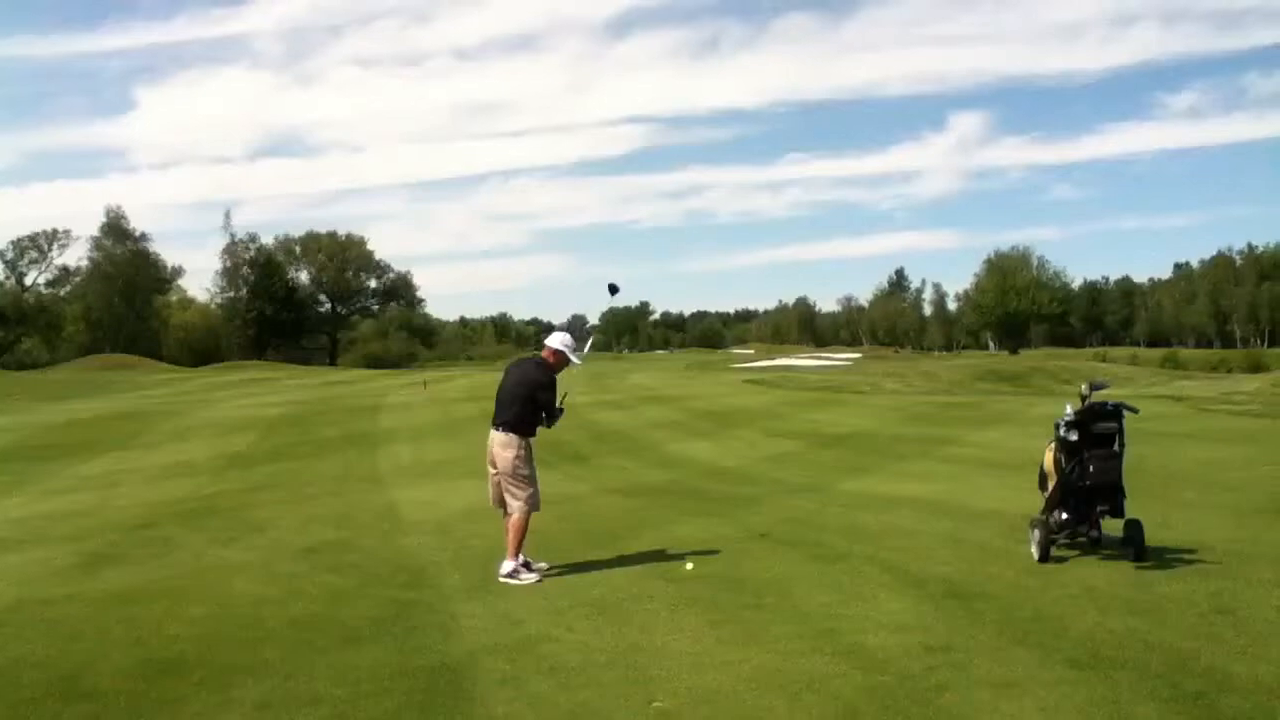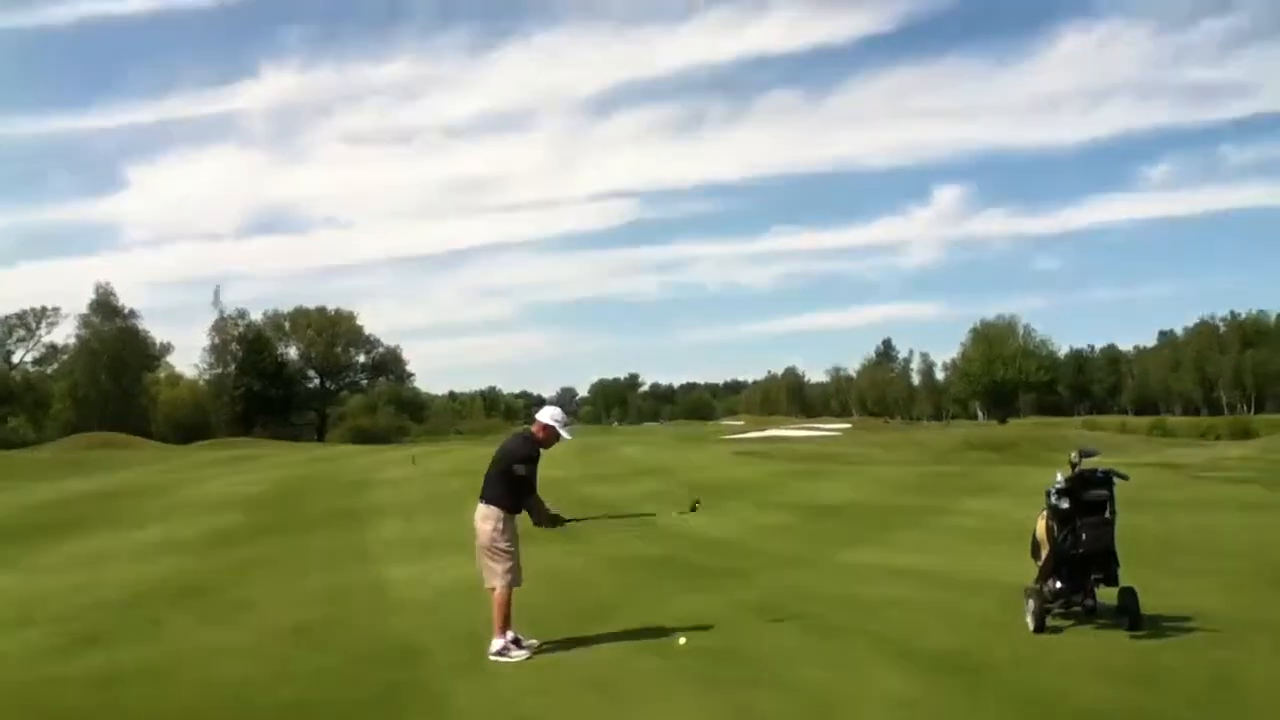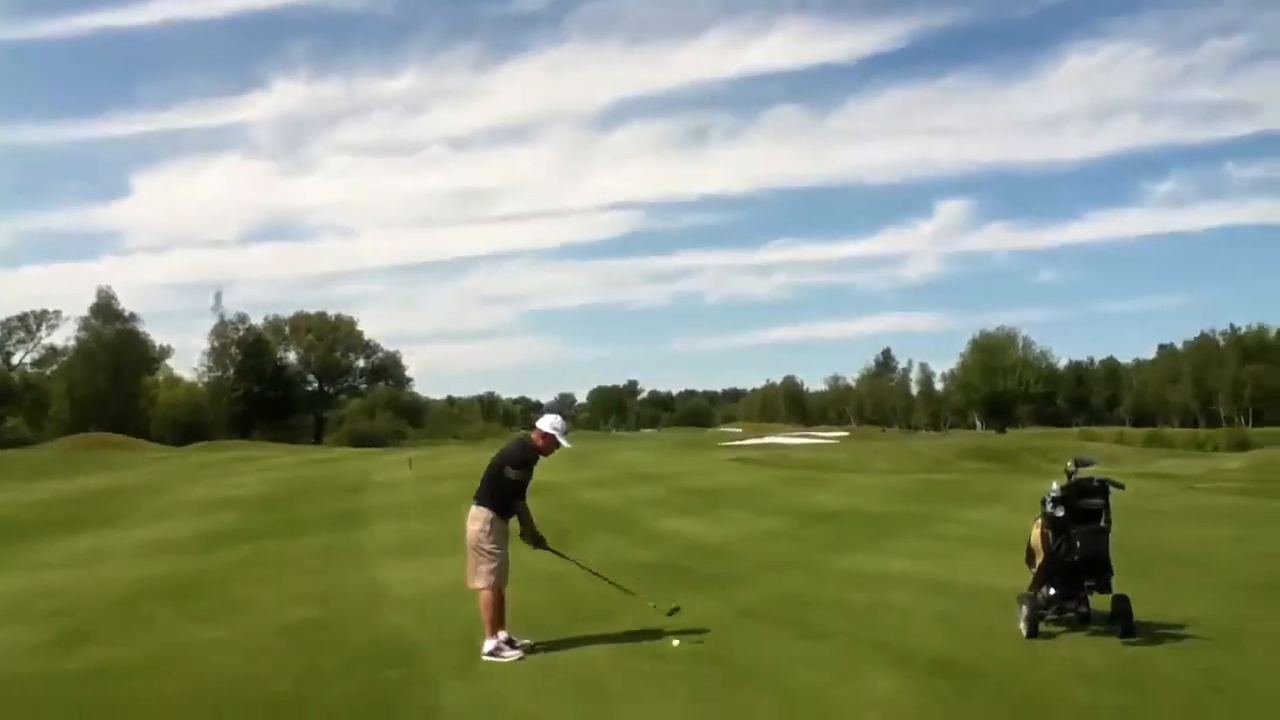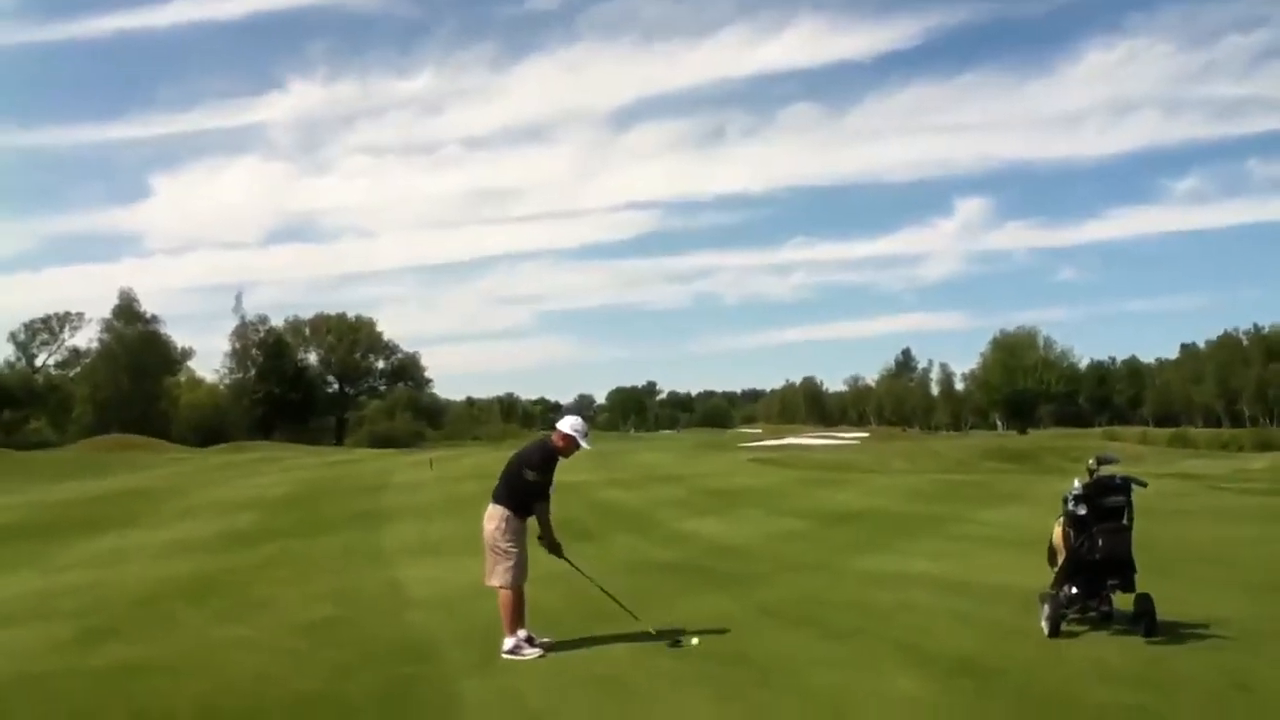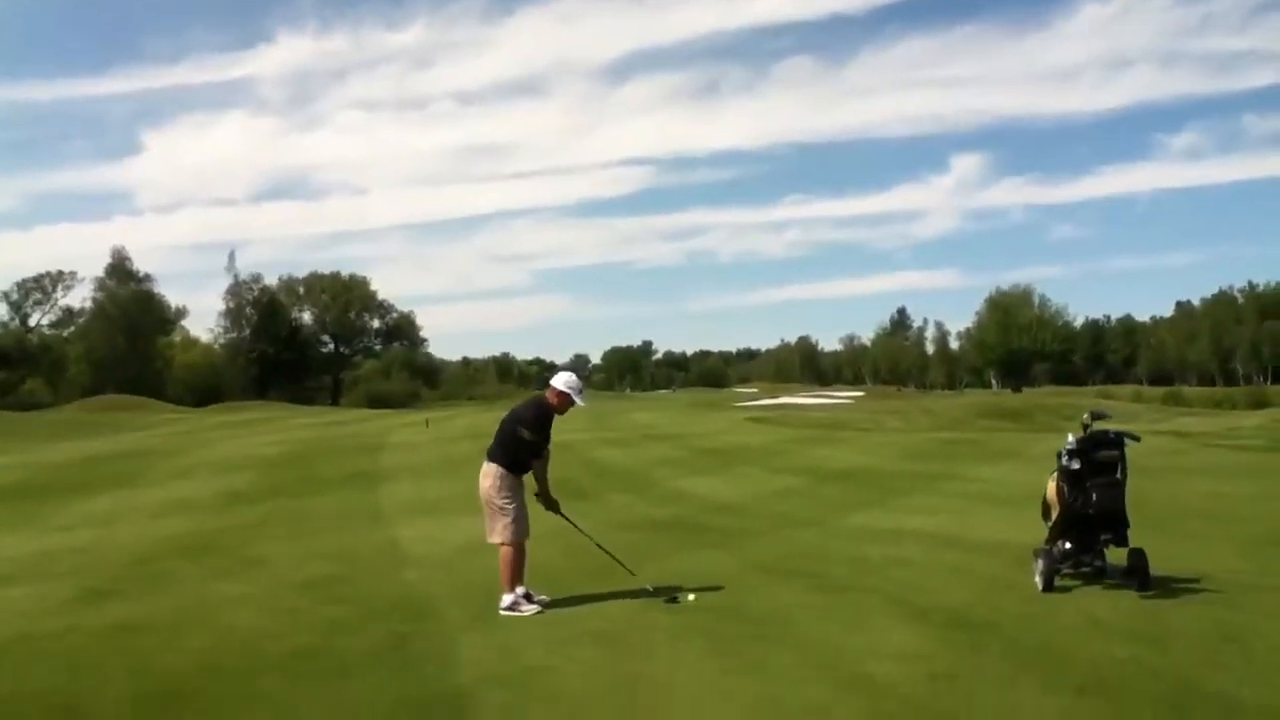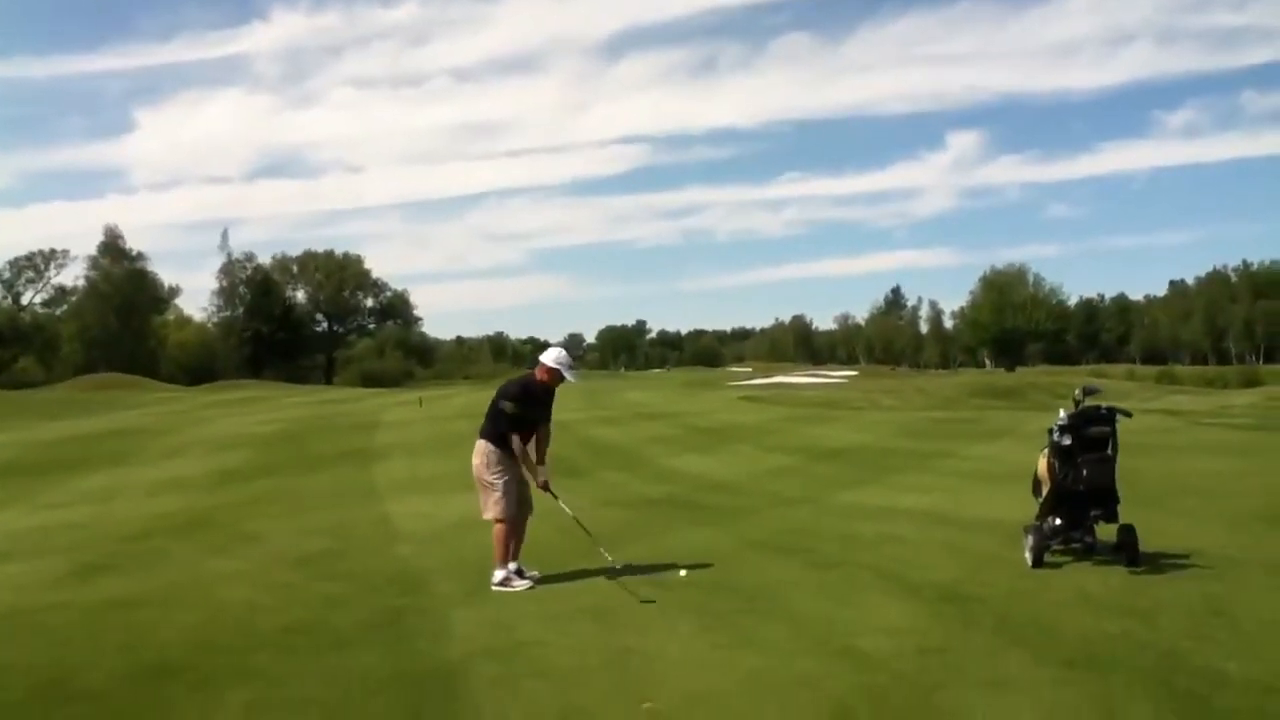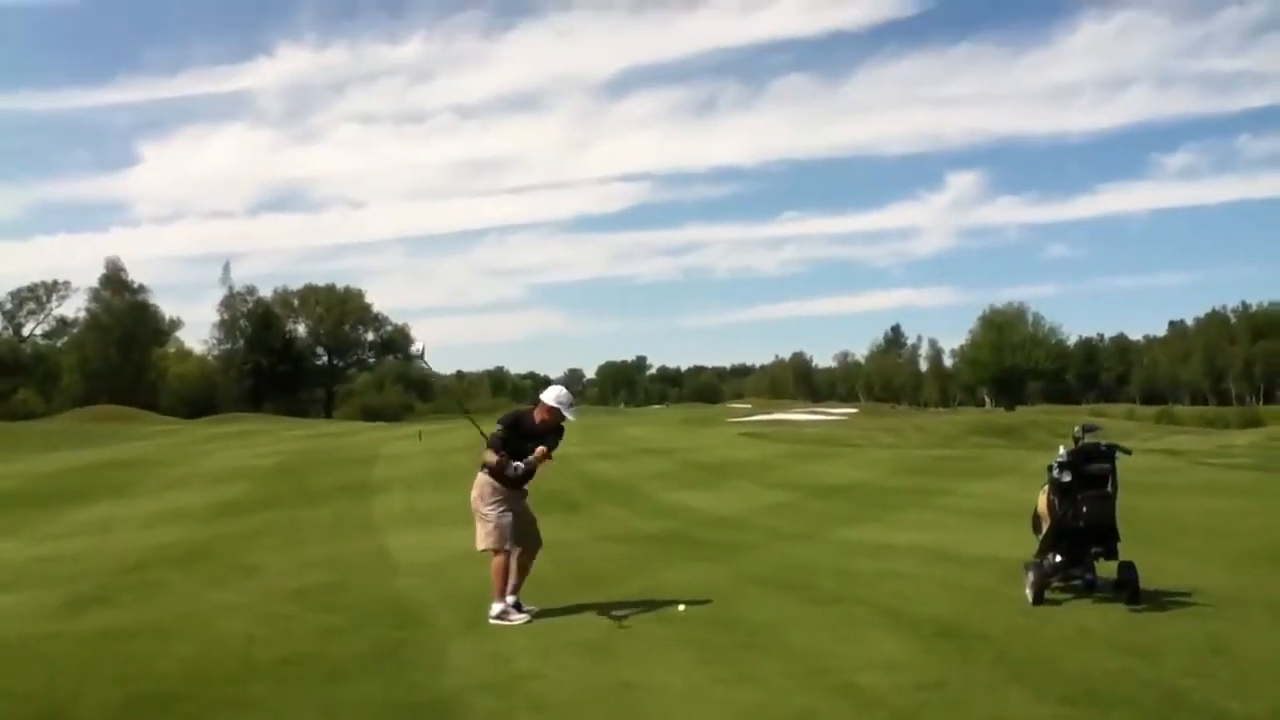
dt=0.3s
person 1, frame 1
left shoulder: (517, 366)
right shoulder: (544, 378)
right elbow: (551, 418)
left wrist: (535, 416)
right wrist: (555, 414)
left hip: (497, 437)
right hip: (513, 442)
left knee: (510, 505)
right knee: (523, 506)
left ankle: (517, 557)
right ankle: (509, 566)
person 1, frame 2
left shoulder: (521, 442)
right shoulder: (525, 450)
right elbow: (528, 495)
left wrist: (542, 516)
right wrist: (548, 517)
left hip: (495, 514)
right hip: (496, 517)
left knee: (502, 580)
right knee: (503, 580)
left ankle: (508, 634)
right ankle: (499, 643)
person 1, frame 3
left shoulder: (524, 450)
right shoulder: (519, 455)
left elbow: (516, 499)
right elbow: (516, 500)
left wrist: (529, 530)
right wrist: (531, 532)
left hip: (494, 518)
right hip: (487, 518)
left knee: (497, 580)
right knee: (489, 582)
left ankle: (501, 635)
right ankle: (491, 644)
person 1, frame 4
left shoulder: (547, 453)
right shoulder: (538, 456)
left elbow: (542, 498)
right elbow: (538, 502)
left wrist: (546, 534)
right wrist: (549, 537)
left hip: (512, 517)
right hip: (504, 517)
left knee: (516, 579)
right knee: (508, 580)
left ankle: (521, 633)
right ankle: (510, 642)
person 1, frame 5
left shoulder: (543, 411)
right shoulder: (531, 414)
left elbow: (543, 453)
right elbow: (535, 459)
left wrist: (543, 491)
right wrist: (546, 494)
left hip: (510, 475)
right hip: (499, 475)
left knee: (519, 536)
right knee: (509, 538)
left ankle: (520, 590)
right ankle: (508, 599)
person 1, frame 6
left shoulder: (546, 392)
right shoulder: (515, 390)
left elbow: (542, 428)
right elbow: (513, 435)
left wrist: (542, 465)
right wrist: (534, 471)
left hip: (510, 455)
right hip: (492, 453)
left knee: (521, 511)
right knee: (504, 514)
left ankle: (513, 565)
right ankle: (500, 574)
person 1, frame 7
left shoulder: (555, 431)
right shoulder: (512, 420)
left elbow: (542, 453)
right elbow: (488, 455)
left wrist: (523, 465)
right wrist: (501, 462)
left hip: (514, 489)
right hip: (492, 486)
left knee: (531, 544)
right knee: (502, 546)
left ankle: (511, 598)
right ankle: (498, 607)
